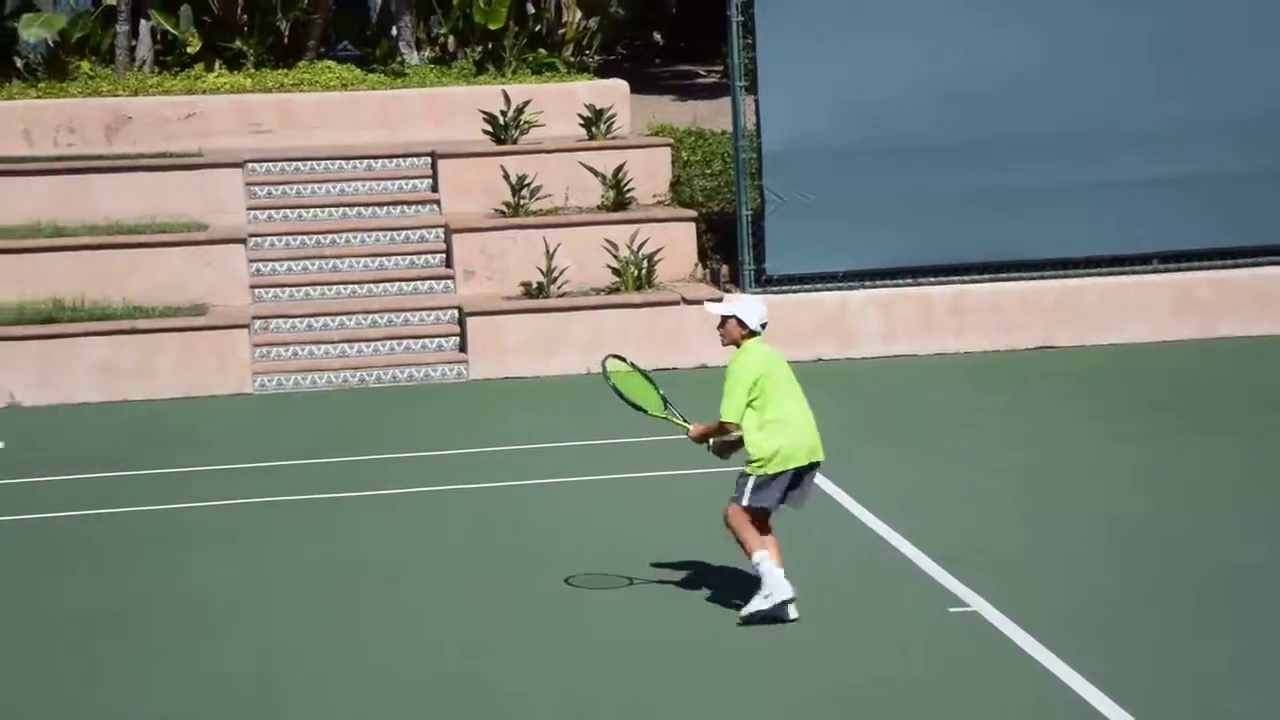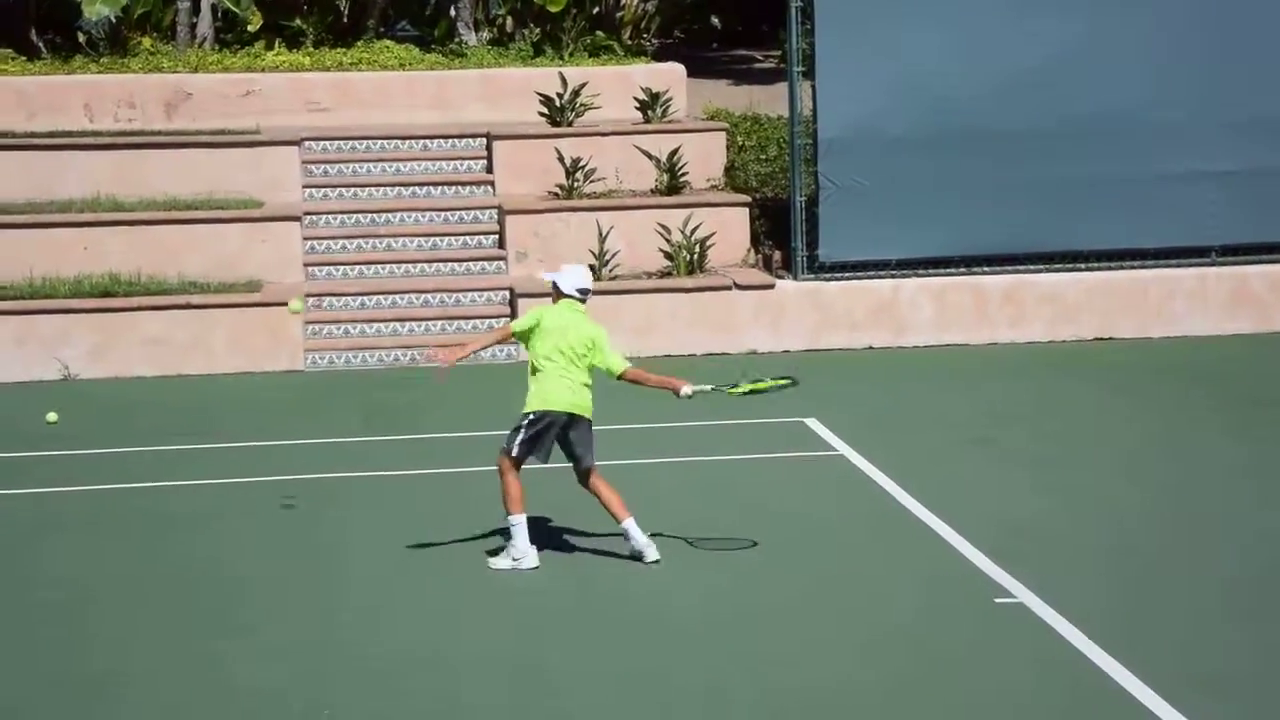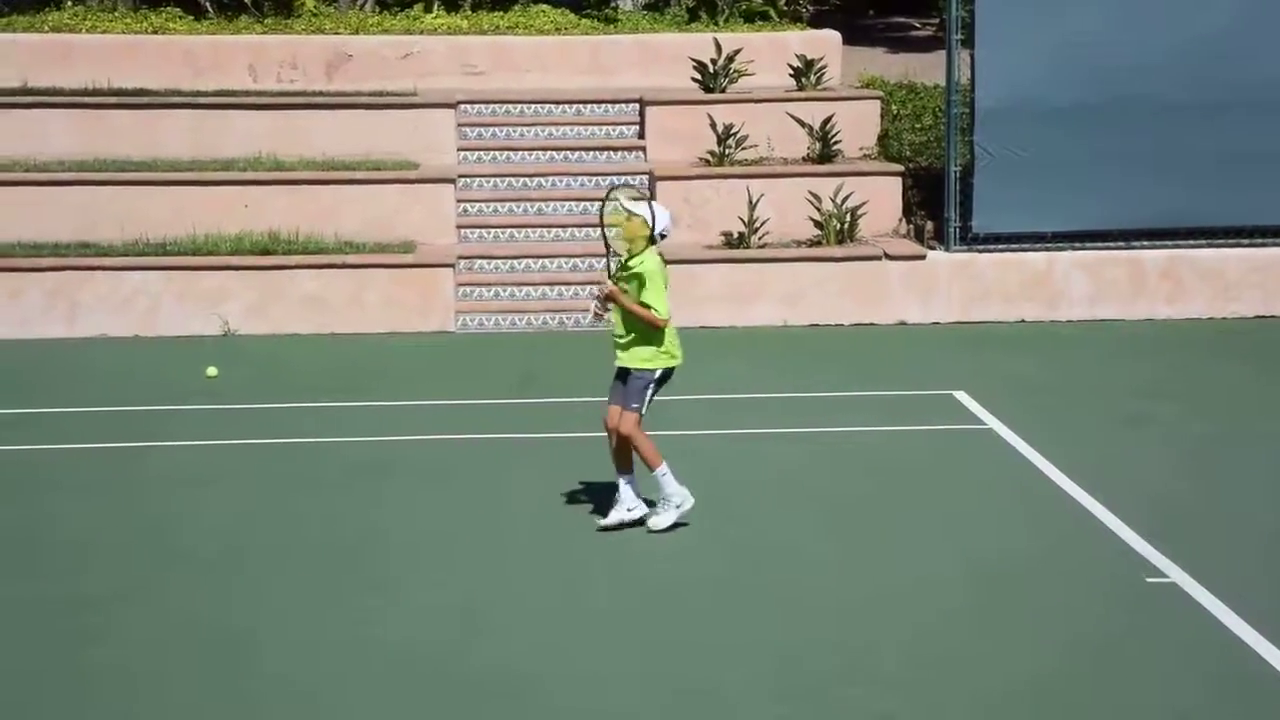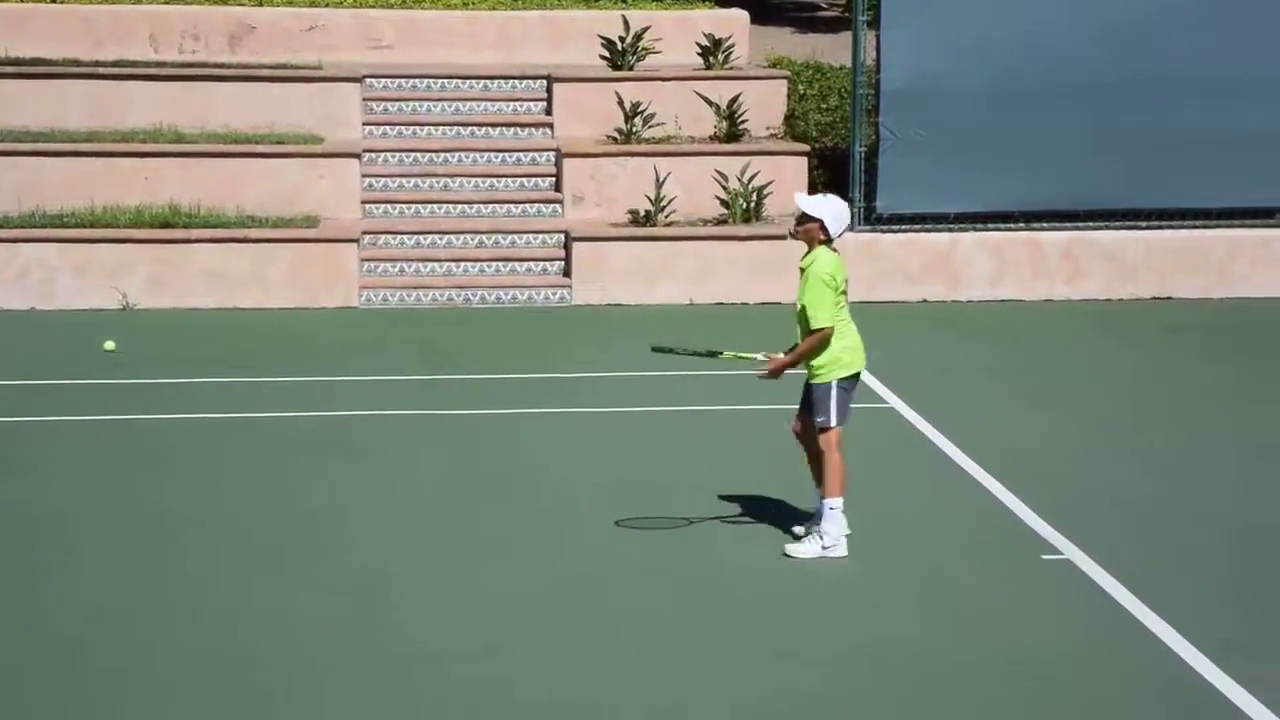
dt=1s
person 1, frame 1
left shoulder: (743, 364)
right shoulder: (769, 357)
left elbow: (729, 423)
left wrist: (702, 432)
right wrist: (730, 443)
left hip: (778, 453)
right hip: (806, 447)
left knee: (736, 516)
right knee: (758, 521)
left ankle: (775, 584)
right ankle: (778, 595)
person 1, frame 2
left shoulder: (542, 314)
right shoulder: (593, 330)
left elbow: (503, 333)
right elbow: (625, 371)
left wrist: (460, 351)
right wrist: (671, 383)
left hip: (546, 404)
right hip: (578, 408)
left knee: (508, 466)
right knee: (589, 476)
left ankle: (521, 549)
right ankle: (639, 541)
person 1, frame 3
left shoulder: (650, 268)
right shoulder: (628, 262)
left elbow: (660, 320)
right elbow: (614, 298)
left wrist: (620, 299)
right wrist: (604, 302)
left hip: (652, 357)
right hip: (630, 355)
left knee: (628, 427)
right knee: (612, 424)
left ankle: (674, 495)
right ankle: (630, 502)
person 1, frame 4
left shoulder: (820, 269)
right shoulder: (820, 260)
left elbow: (824, 329)
left wrist: (787, 361)
right wrist: (792, 353)
left hip: (833, 365)
right hip: (827, 364)
left knee: (827, 444)
right knee: (810, 436)
left ankle: (830, 537)
right ankle: (827, 516)
